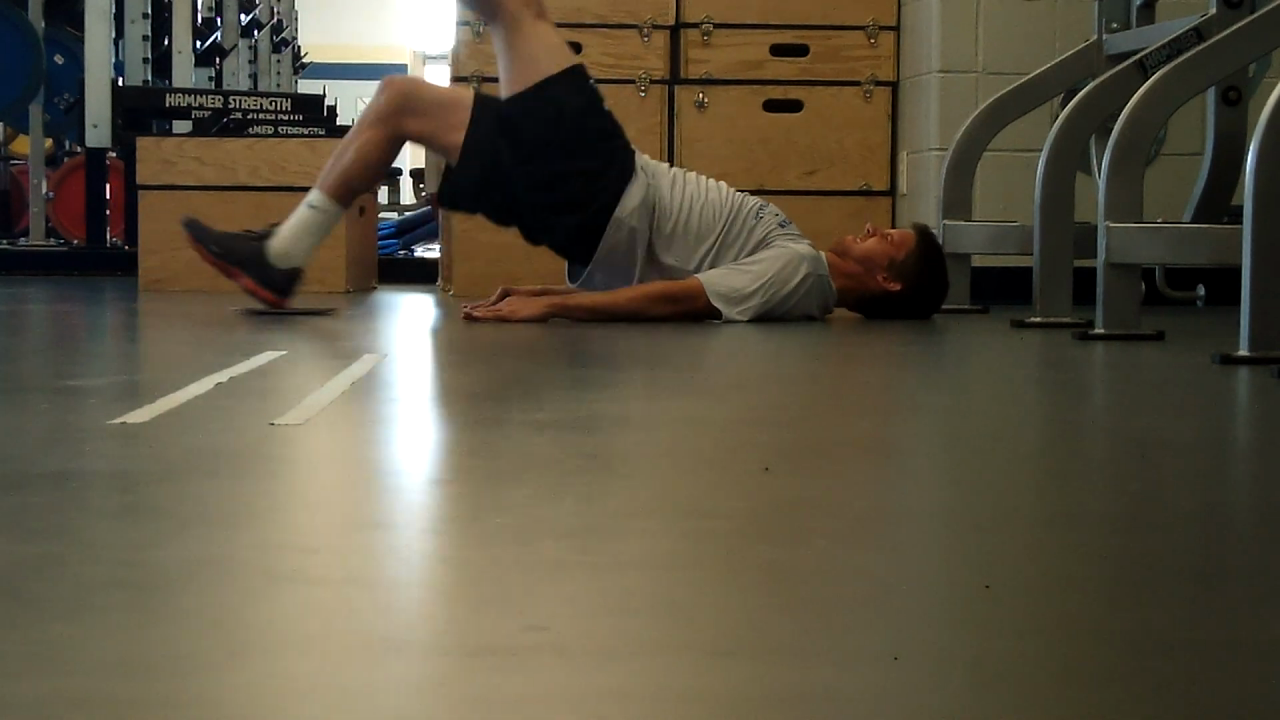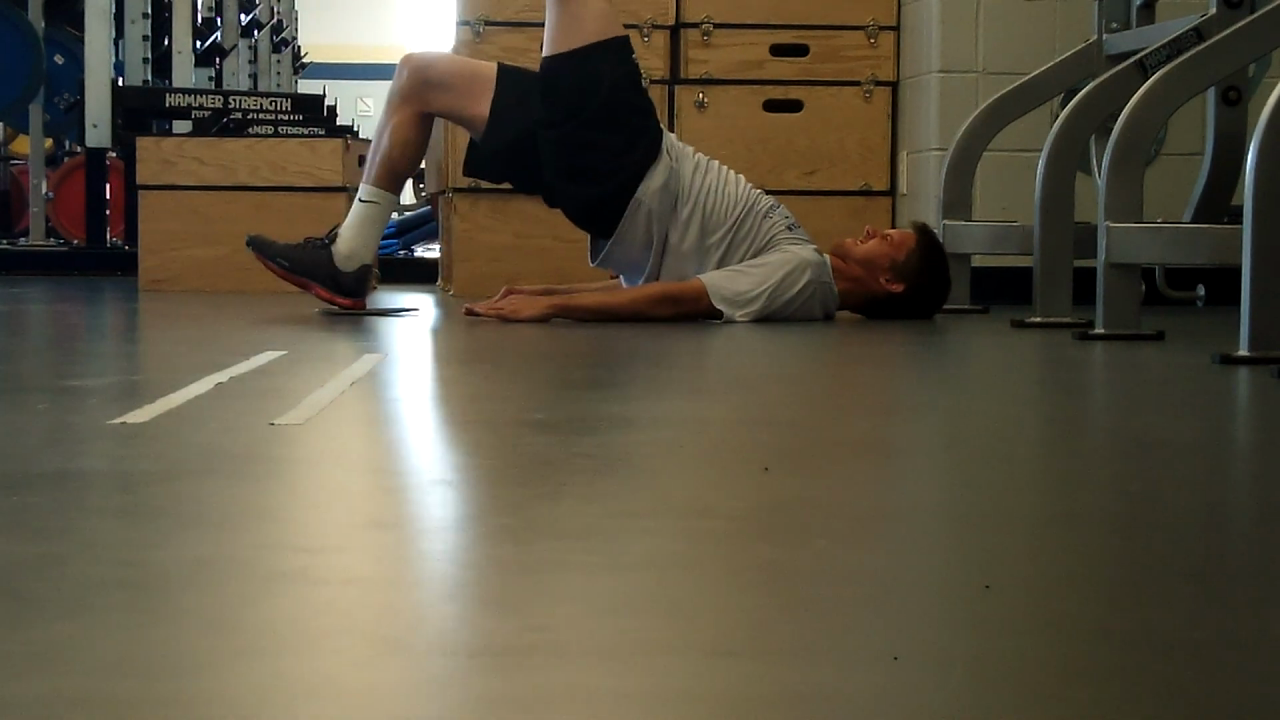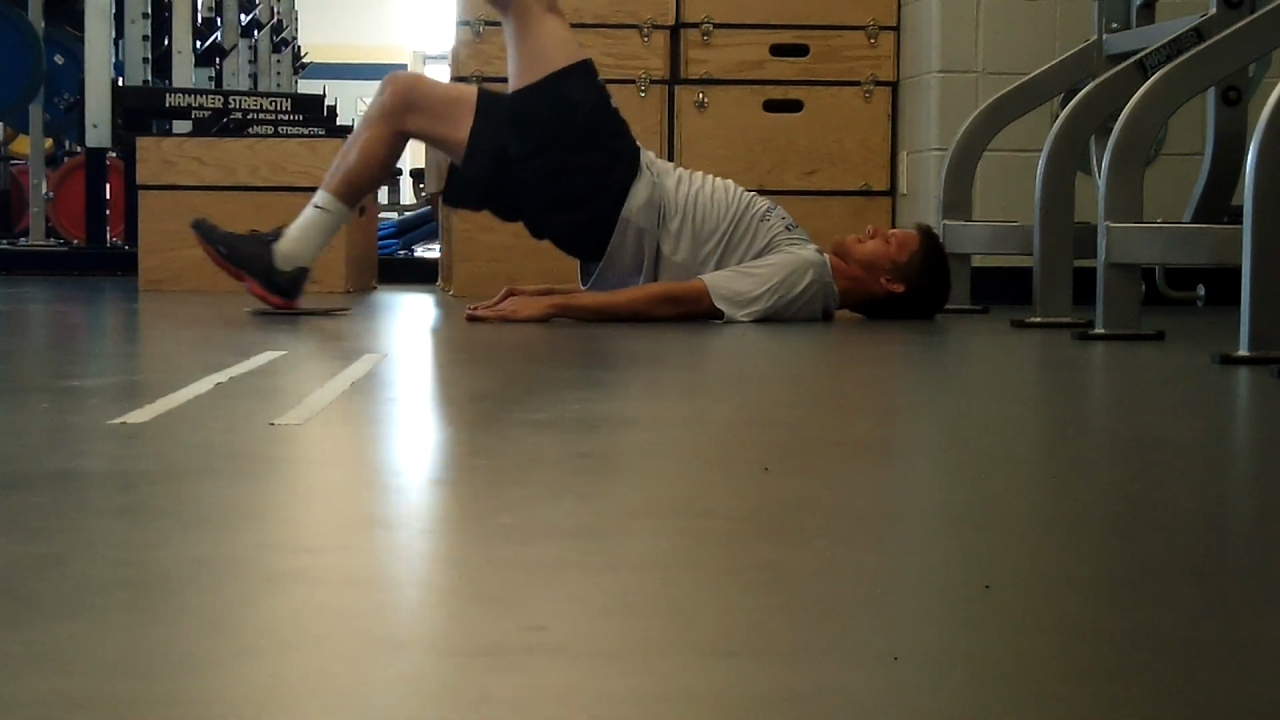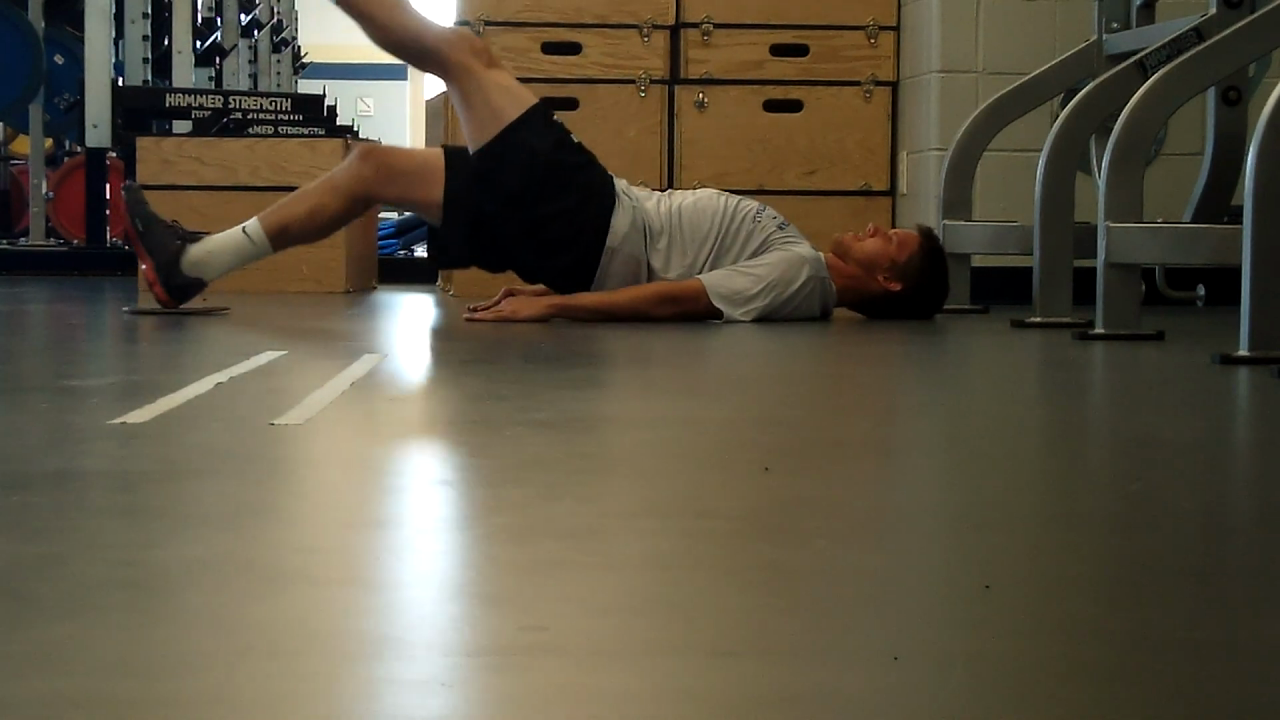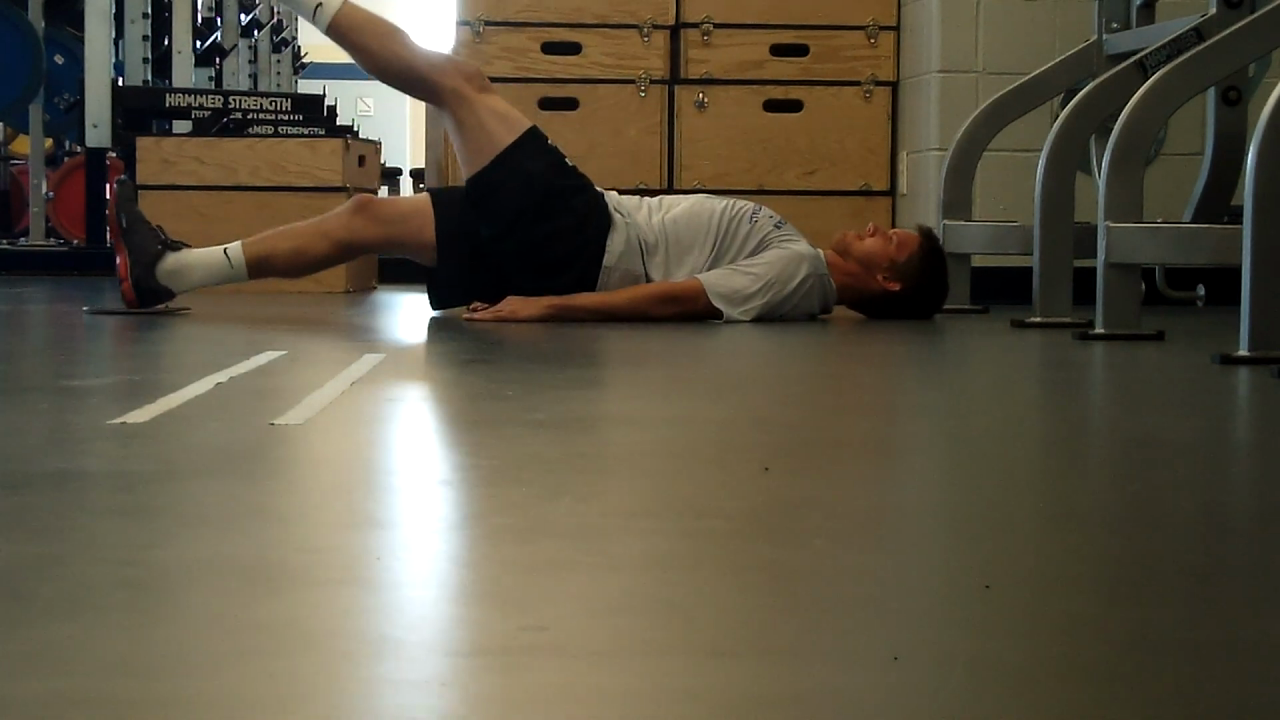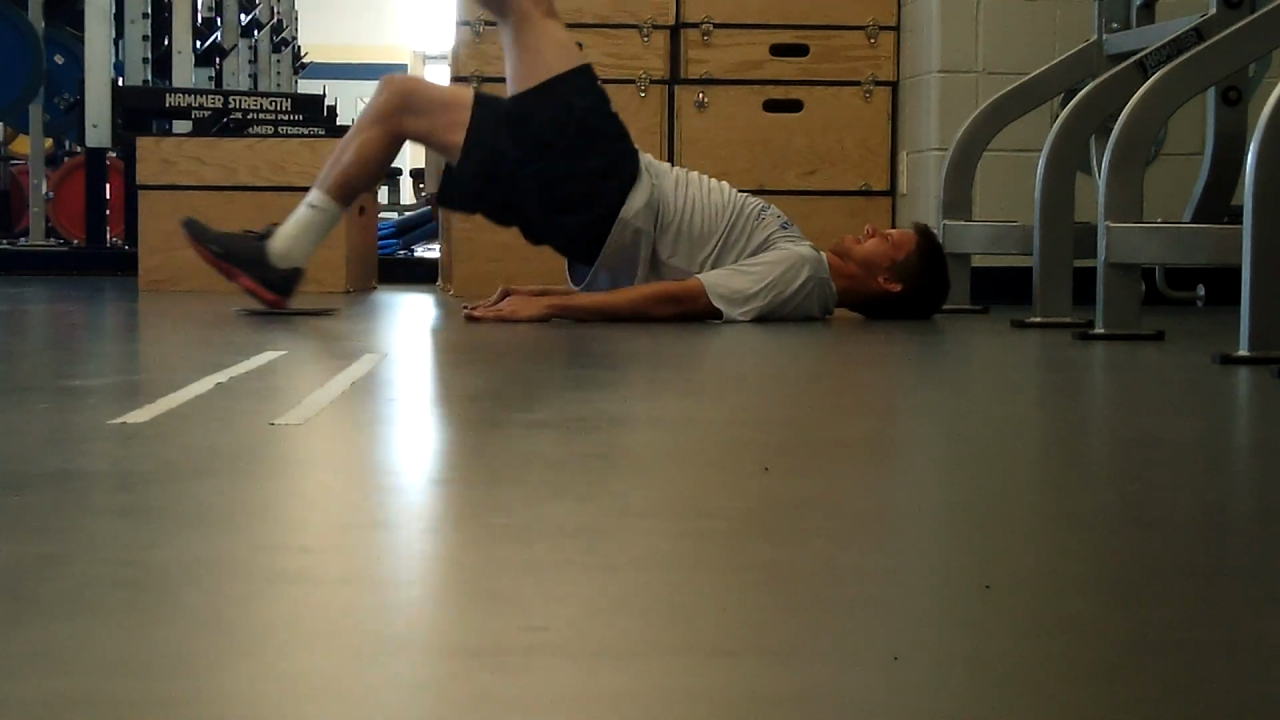
dt=0.4s
person 1, frame 1
left shoulder: (798, 274)
right shoulder: (798, 263)
left elbow: (677, 300)
left wrist: (550, 304)
right wrist: (560, 287)
left hip: (599, 192)
right hip: (604, 199)
right knee: (398, 99)
right ankle: (284, 256)
person 1, frame 2
left shoulder: (803, 277)
right shoulder: (798, 266)
left elbow: (681, 302)
left wrist: (555, 305)
right knee: (417, 78)
right ankle: (350, 257)
person 1, frame 3
left shoulder: (804, 277)
right shoulder: (799, 264)
left elbow: (681, 300)
left wrist: (554, 305)
right wrist: (556, 289)
left hip: (607, 194)
right hip: (617, 205)
right knee: (403, 95)
right ankle: (288, 258)
person 1, frame 4
left shoulder: (799, 274)
right shoulder: (795, 266)
left elbow: (677, 299)
left wrist: (551, 306)
right wrist: (547, 285)
left hip: (588, 227)
right hip: (595, 229)
right knee: (371, 166)
right ankle: (190, 263)
person 1, frame 5
left shoulder: (799, 272)
right shoulder: (795, 264)
left elbow: (675, 298)
left wrist: (549, 306)
left hip: (582, 248)
right hip: (586, 239)
left knee: (456, 84)
right knee: (367, 216)
right ankle: (166, 272)
person 1, frame 6
left shoulder: (799, 276)
right shoulder: (804, 264)
left elbow: (679, 300)
left wrist: (551, 306)
right wrist: (551, 287)
left hip: (599, 194)
right hip: (606, 203)
right knee: (399, 99)
right ankle: (282, 255)
